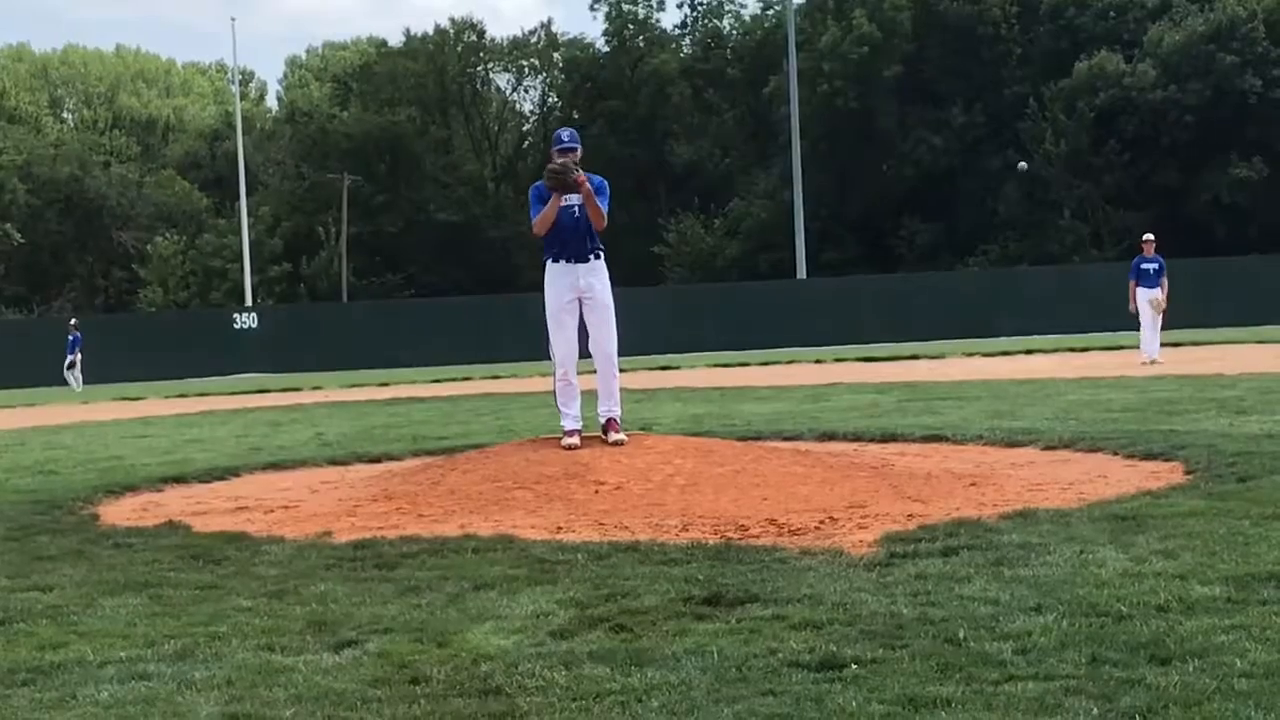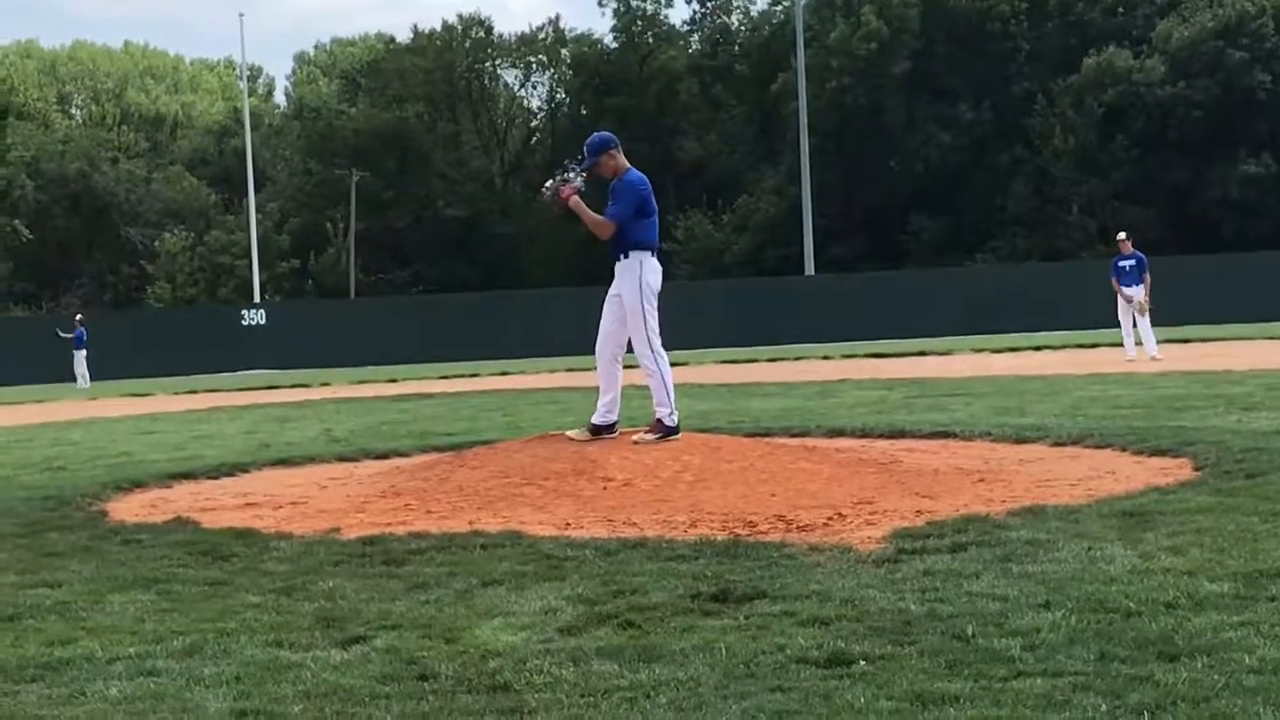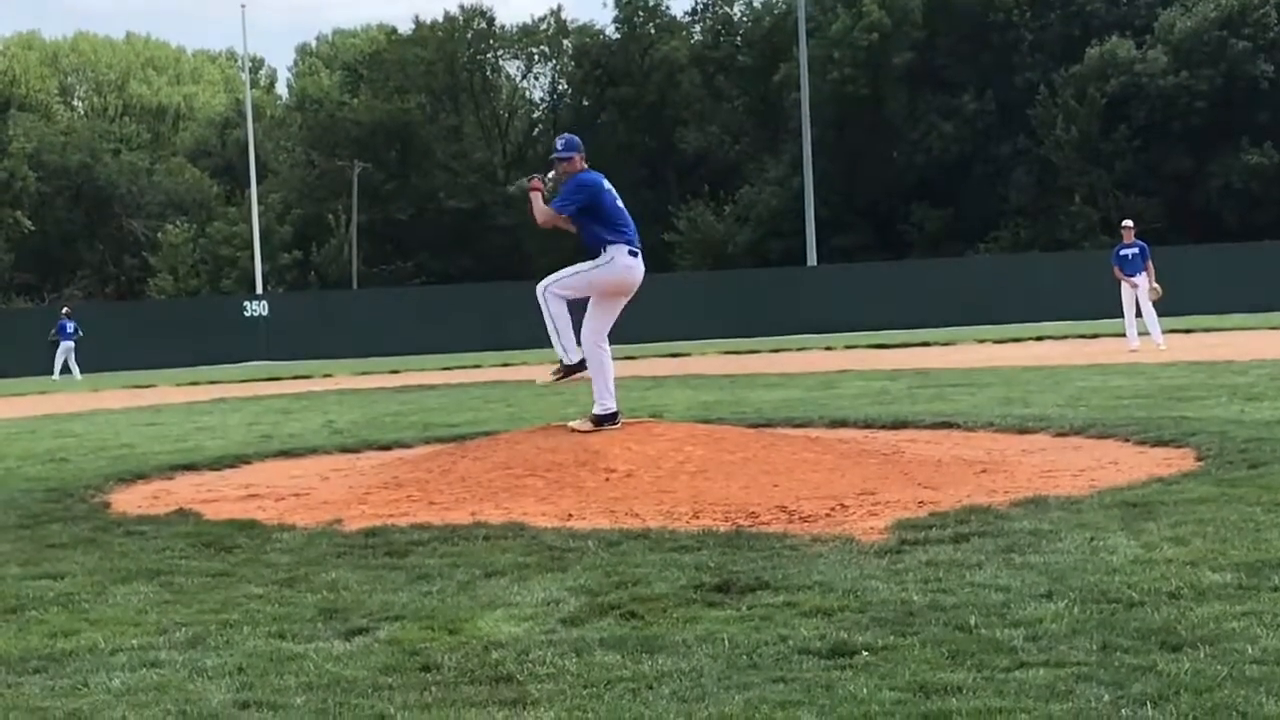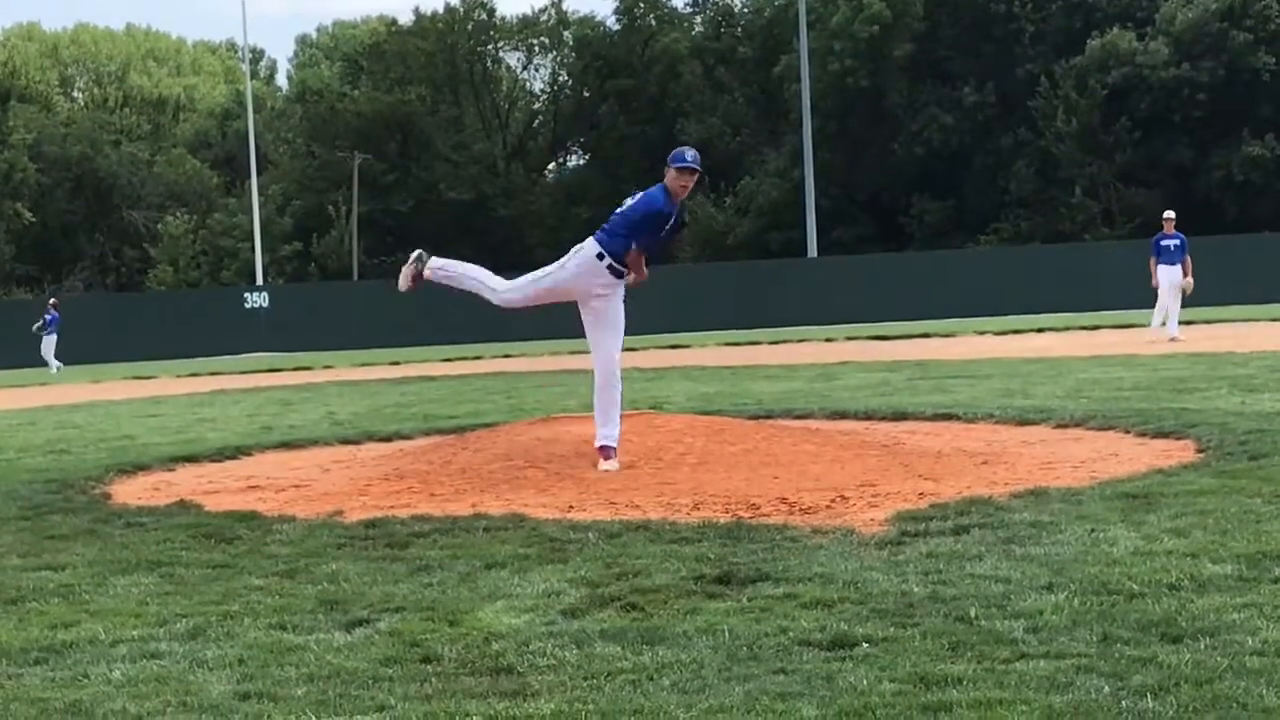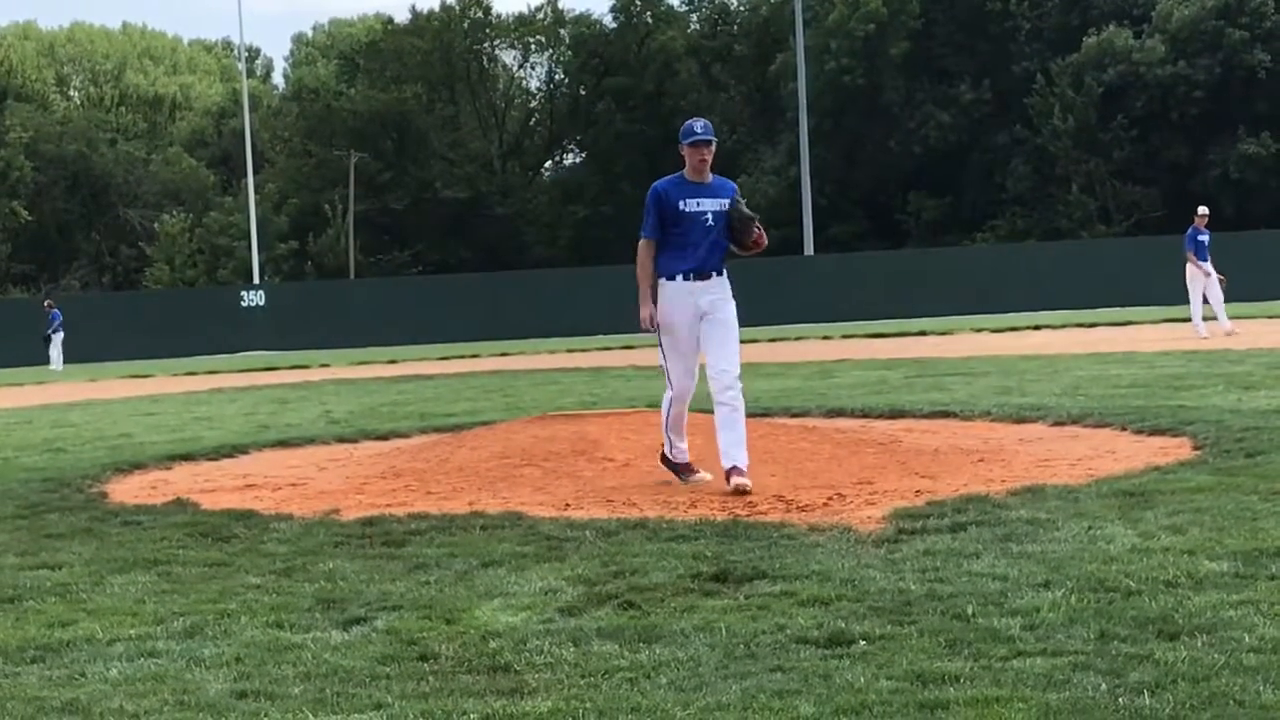
dt=1s
person 1, frame 1
left shoulder: (597, 183)
right shoulder: (540, 189)
left elbow: (601, 223)
right elbow: (538, 229)
left wrist: (586, 192)
right wrist: (557, 195)
left hip: (593, 269)
right hip: (558, 273)
left knee: (606, 348)
right knee: (563, 354)
left ankle: (610, 419)
right ankle: (571, 425)
person 1, frame 2
left shoulder: (633, 182)
right shoulder: (619, 184)
left elbow: (606, 230)
right elbow: (605, 229)
left wrist: (574, 202)
right wrist: (575, 203)
left hip: (639, 268)
right hip: (624, 270)
left knee: (647, 346)
right knee: (607, 349)
left ankle: (667, 420)
right ankle: (605, 420)
person 1, frame 3
left shoulder: (581, 182)
right shoulder: (593, 181)
left elbow: (545, 219)
right elbow: (574, 223)
left wrist: (535, 192)
right wrist: (550, 202)
left hip: (616, 261)
right hip: (628, 267)
left knee: (548, 289)
right knee: (594, 337)
left ankle: (572, 360)
right ankle: (606, 412)
person 1, frame 4
left shoulder: (662, 200)
right shoulder: (658, 206)
right elbow: (634, 259)
right wrist: (639, 276)
left hip: (609, 285)
right hip: (585, 265)
left knee: (609, 366)
right knee: (507, 292)
left ankle: (607, 444)
right ankle: (428, 267)
person 1, frame 5
left shoulder: (729, 191)
right shoulder: (662, 191)
left elbow: (735, 244)
right elbow: (646, 248)
left wrist: (755, 244)
right wrist: (645, 302)
left hip: (718, 291)
right hip: (674, 293)
left knee: (727, 380)
right knee: (680, 386)
left ankle: (735, 467)
right ankle: (674, 455)
